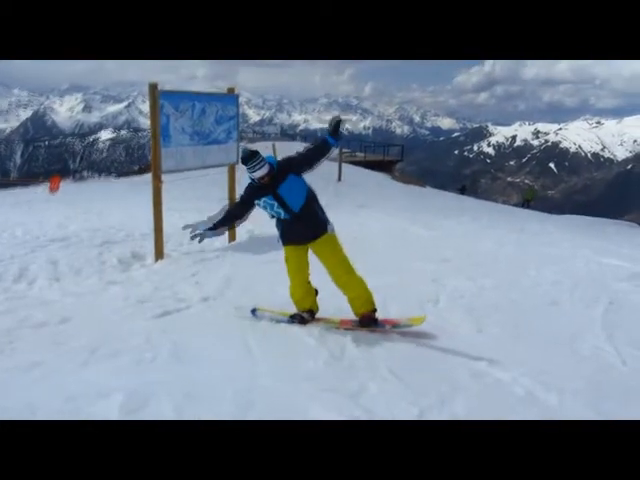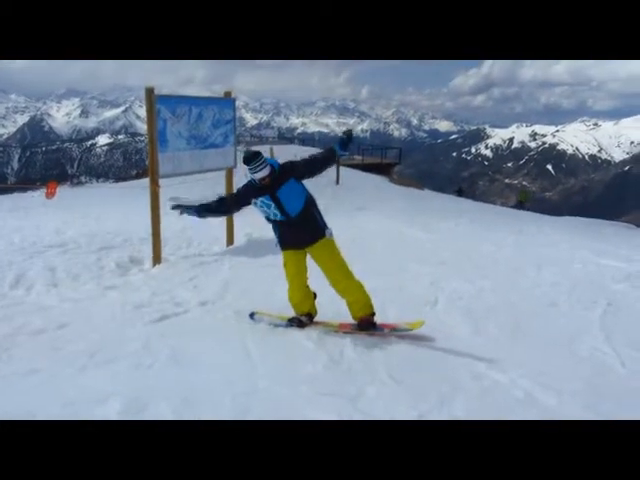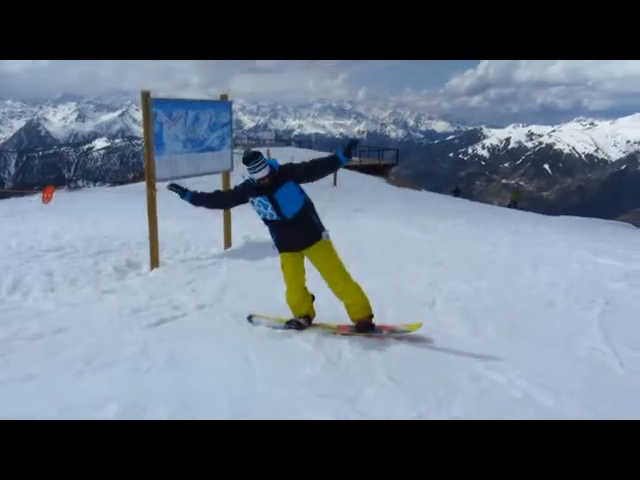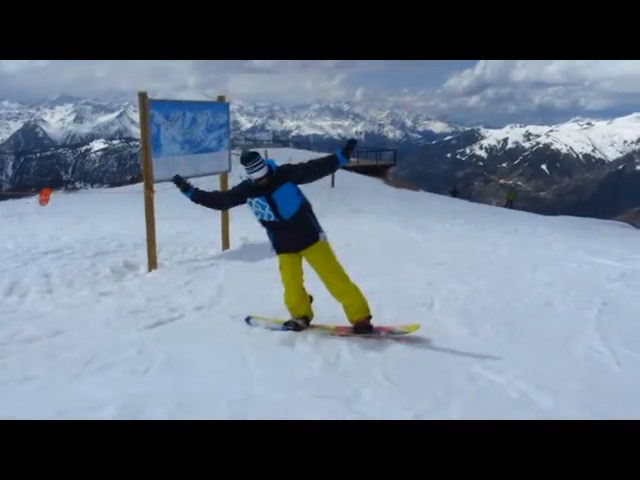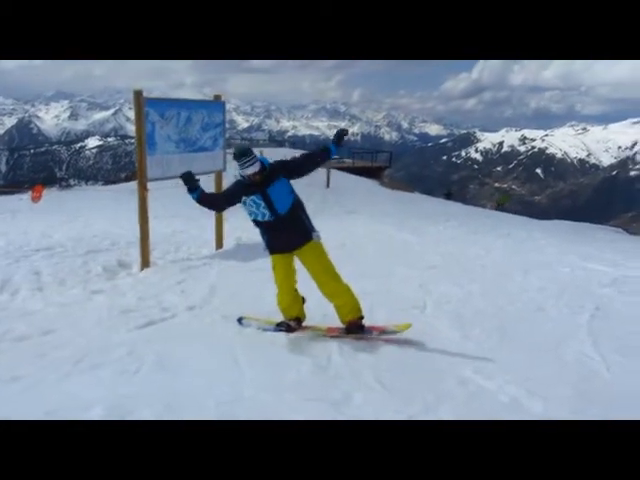
dt=0.3s
person 1, frame 1
left shoulder: (287, 168)
right shoulder: (253, 192)
left elbow: (312, 155)
right elbow: (236, 212)
left wrist: (331, 137)
right wrist: (211, 229)
left hip: (316, 227)
right hip: (291, 236)
left knee: (342, 271)
right knee: (298, 279)
left ankle: (365, 311)
right ankle: (306, 309)
person 1, frame 2
left shoulder: (288, 171)
right shoulder: (251, 191)
left elbow: (316, 163)
right elbow: (225, 205)
left wrist: (339, 149)
right wrist: (193, 209)
left hip: (314, 231)
right hip: (289, 240)
left knee: (340, 276)
right knee: (296, 282)
left ankle: (364, 314)
right ankle: (305, 312)
person 1, frame 3
left shoulder: (287, 173)
right shoulder: (249, 190)
left elbow: (316, 169)
right elbow: (221, 199)
left wrist: (342, 157)
right wrist: (189, 196)
left hip: (311, 234)
right hip: (286, 243)
left knee: (337, 278)
right knee: (294, 285)
left ankle: (362, 316)
right ankle: (303, 314)
person 1, frame 4
left shoulder: (285, 174)
right shoulder: (246, 190)
left elbow: (314, 169)
right elbow: (219, 200)
left wrist: (340, 157)
right wrist: (190, 192)
left hip: (309, 235)
right hip: (283, 244)
left knee: (335, 278)
right knee: (292, 286)
left ankle: (360, 318)
right ankle: (301, 316)
person 1, frame 5
left shoulder: (279, 170)
right shoulder: (240, 189)
left elbow: (307, 162)
right elbow: (216, 202)
left wrist: (333, 147)
right wrist: (195, 190)
left hip: (302, 235)
right hip: (276, 244)
left knee: (328, 279)
right knee: (284, 286)
left ankle: (352, 318)
right ankle: (294, 317)
